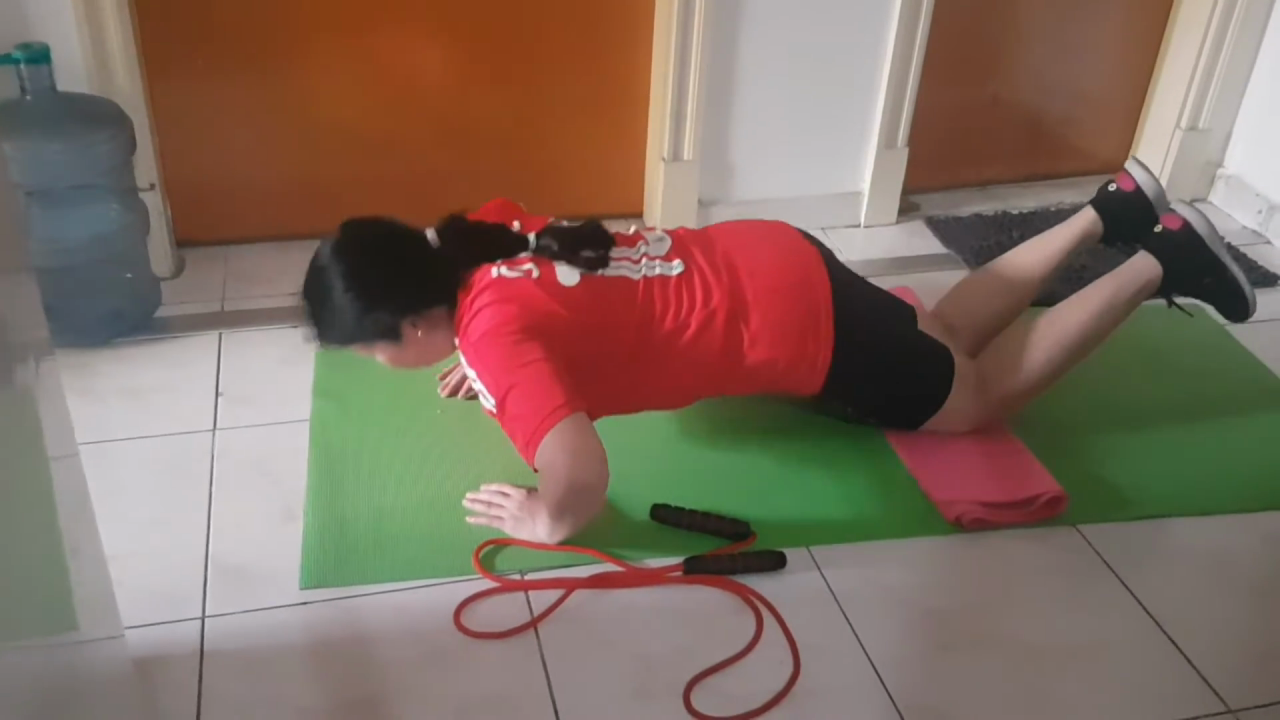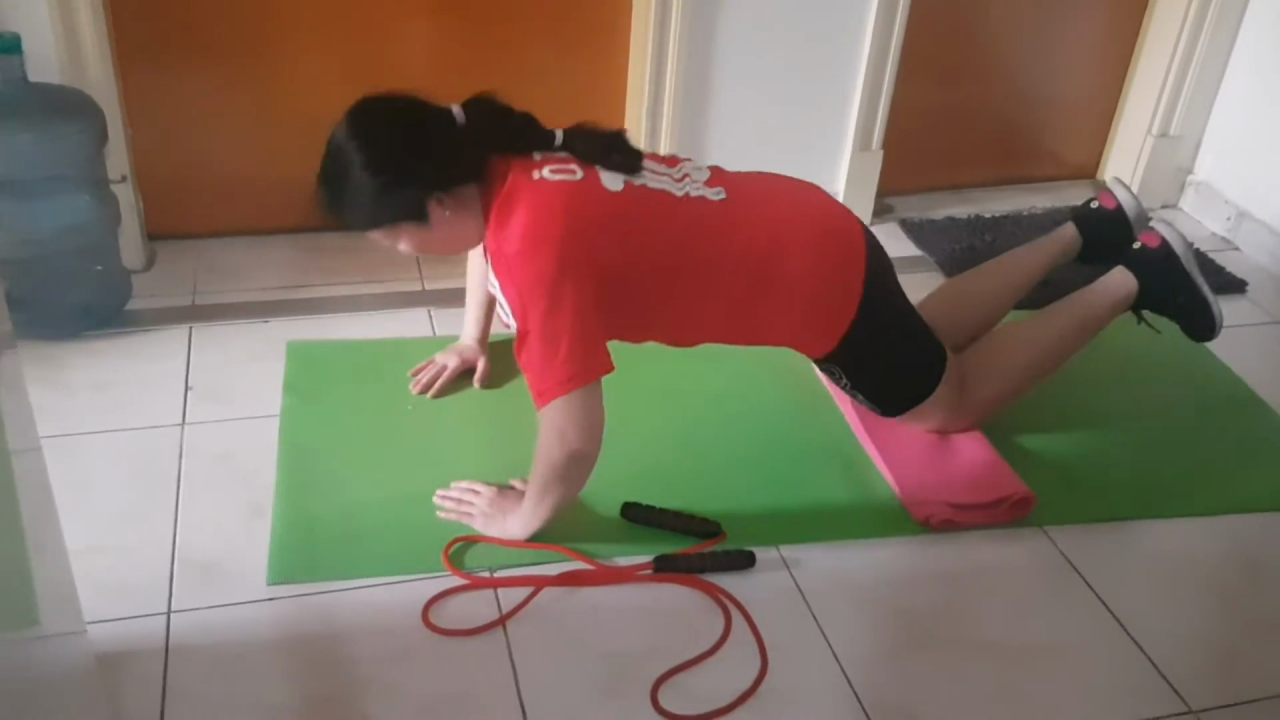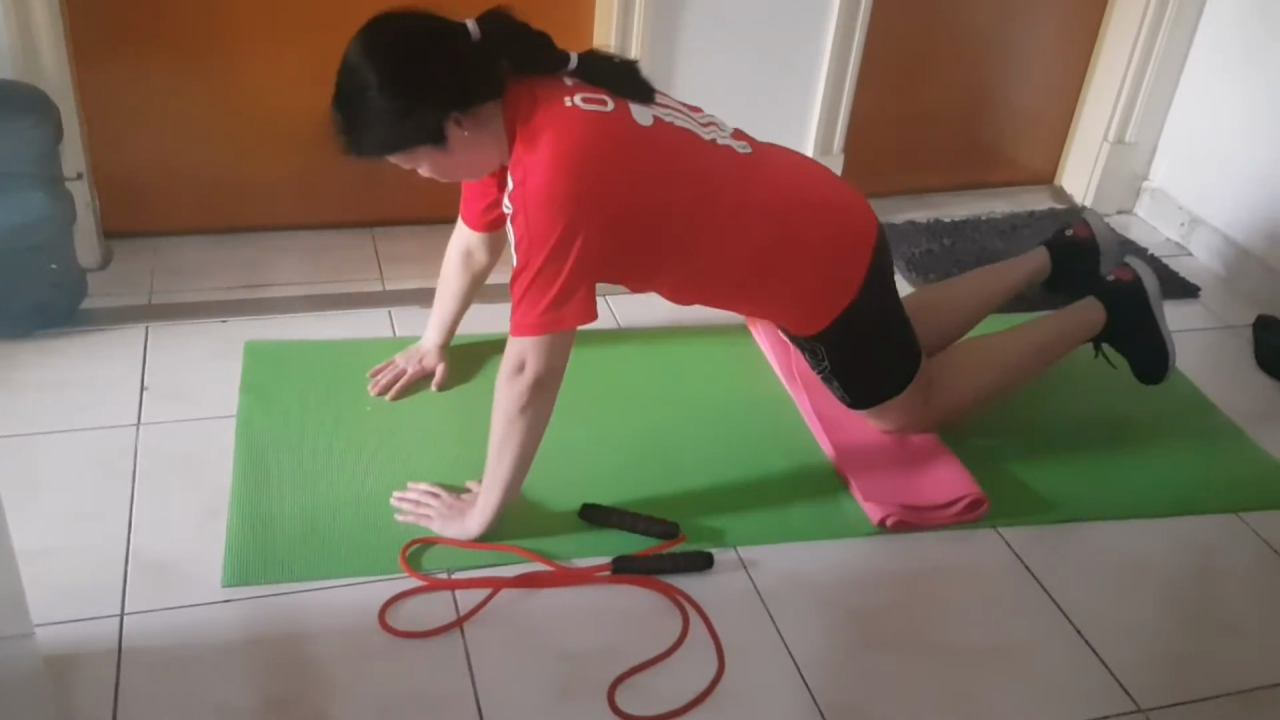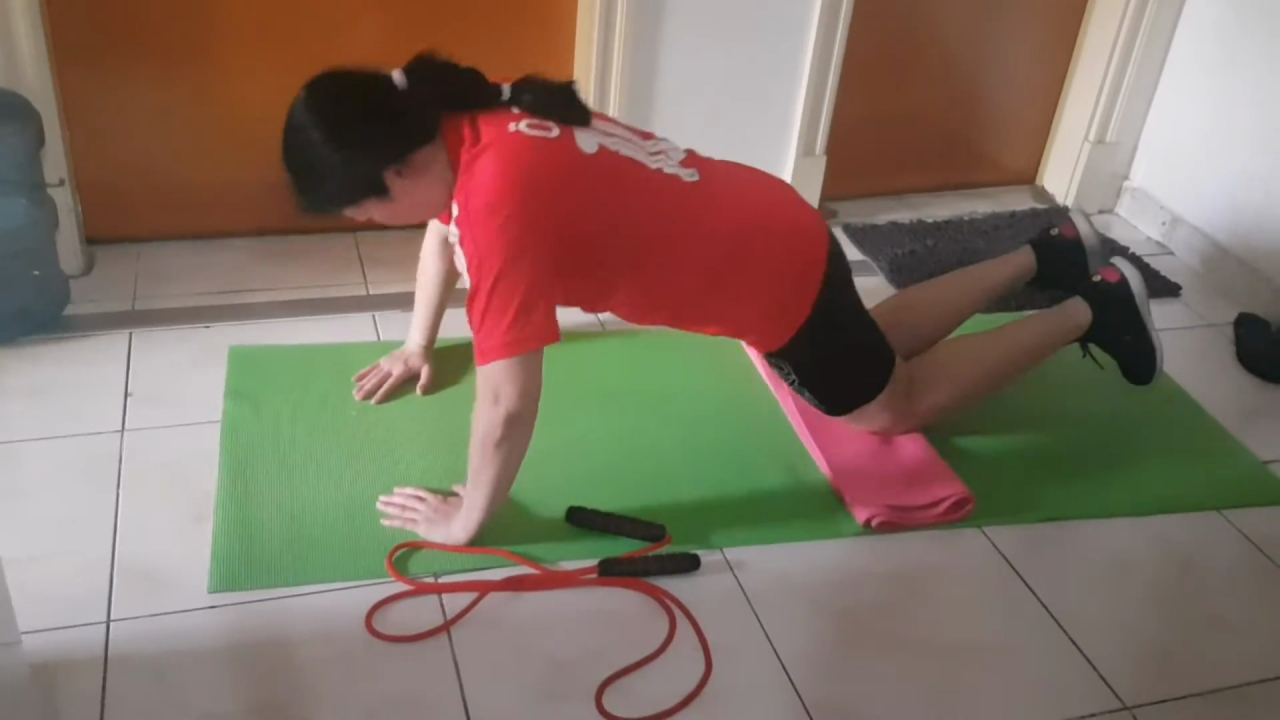
dt=0.4s
person 1, frame 1
left shoulder: (494, 331)
right shoulder: (473, 248)
left elbow: (581, 474)
left wrist: (546, 522)
left hip: (792, 318)
right hip: (770, 264)
left knee: (980, 394)
right knee: (947, 337)
left ankle: (1158, 261)
right ankle: (1111, 211)
person 1, frame 2
left shoulder: (536, 241)
right shoulder: (495, 162)
left elbow: (574, 438)
left wrist: (523, 515)
right wrist: (472, 342)
left hip: (819, 278)
right hip: (791, 227)
left knee: (954, 401)
right knee: (925, 345)
left ankle: (1132, 280)
right ankle: (1089, 230)
person 1, frame 3
left shoulder: (557, 167)
right shoulder: (510, 102)
left elbow: (531, 372)
right elbow: (474, 237)
left wrist: (481, 511)
right wrist: (432, 345)
left hip: (824, 256)
right hip: (796, 219)
left knee: (911, 405)
right knee: (896, 345)
left ankle: (1101, 309)
right ankle: (1059, 257)
person 1, frame 4
left shoulder: (500, 197)
right shoulder: (459, 116)
left elbow: (510, 403)
right elbow: (445, 230)
left wrist: (467, 516)
right wrist: (418, 345)
left hip: (778, 270)
right hip: (756, 220)
left knee: (900, 402)
right knee: (878, 344)
left ankle: (1085, 310)
right ankle: (1043, 254)
